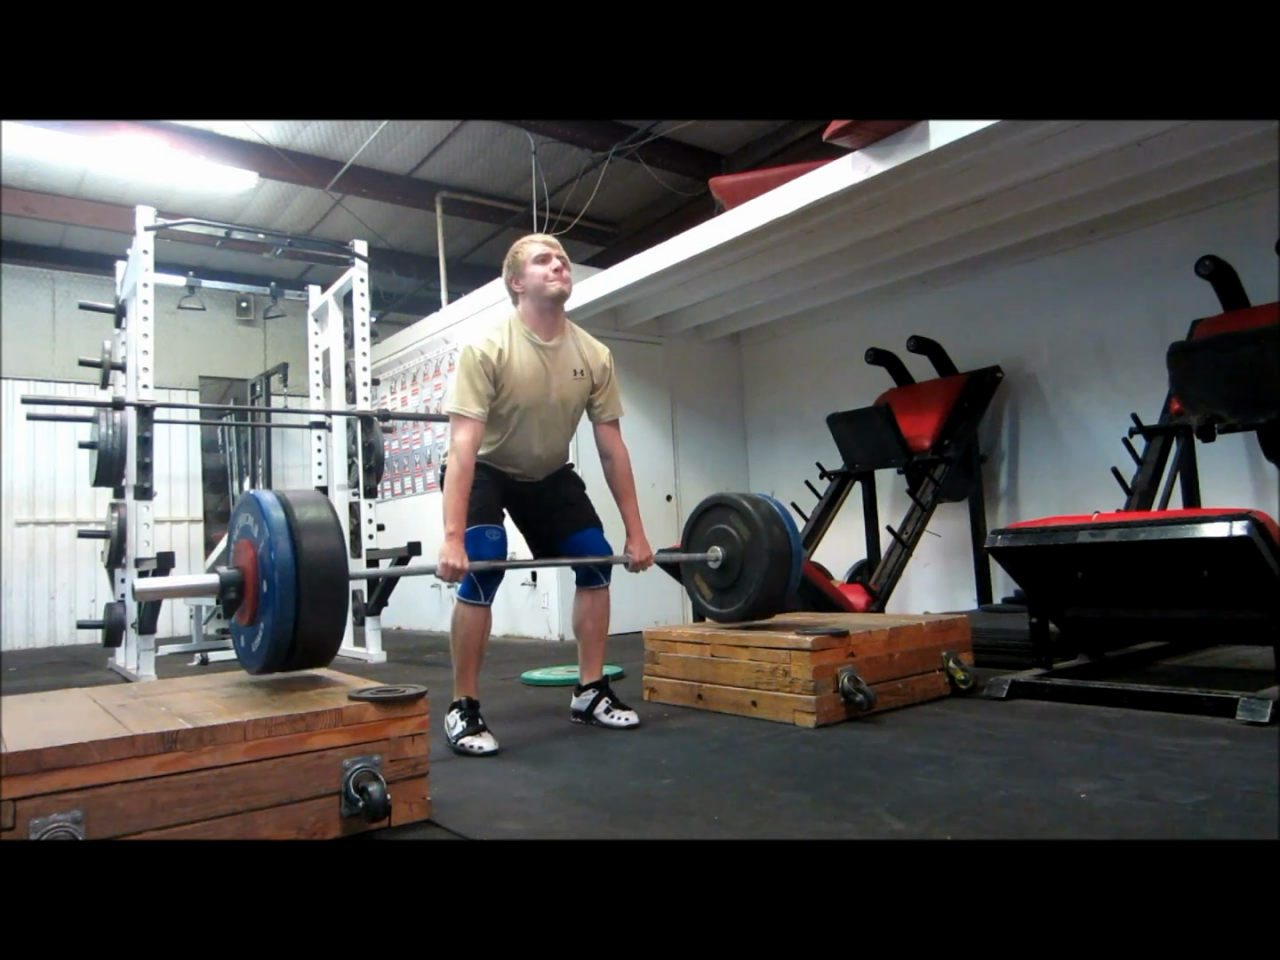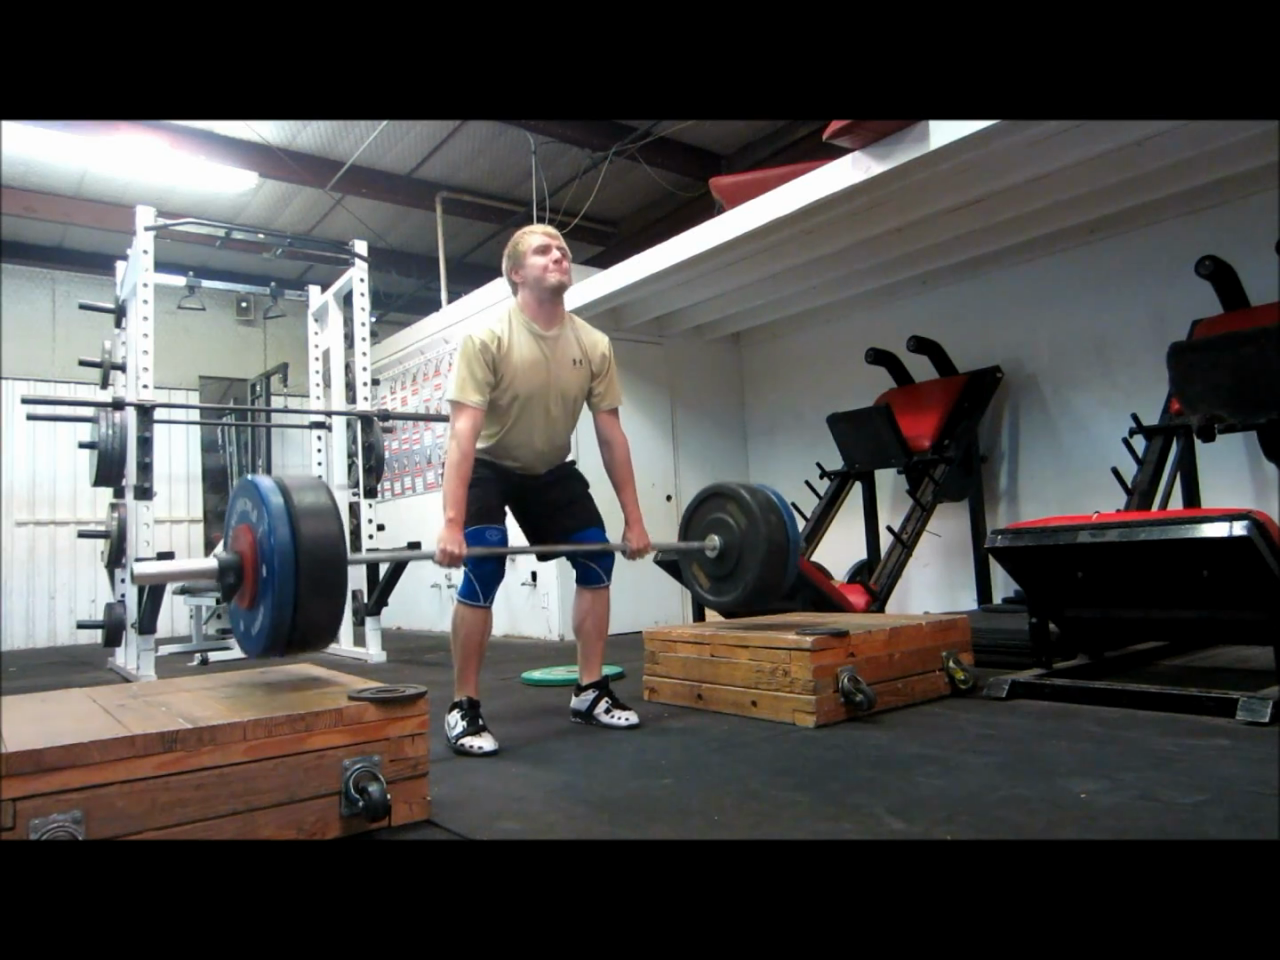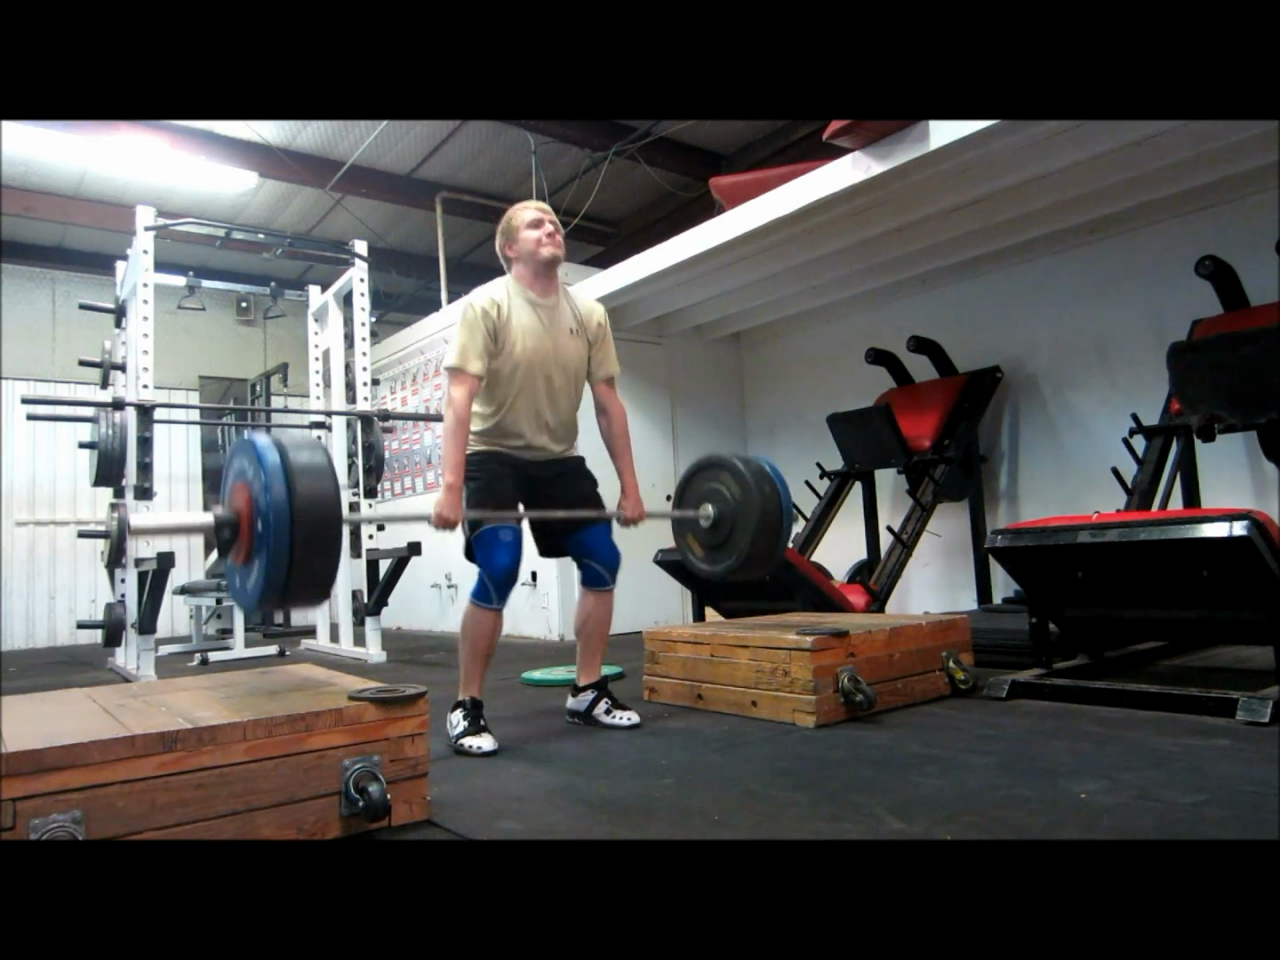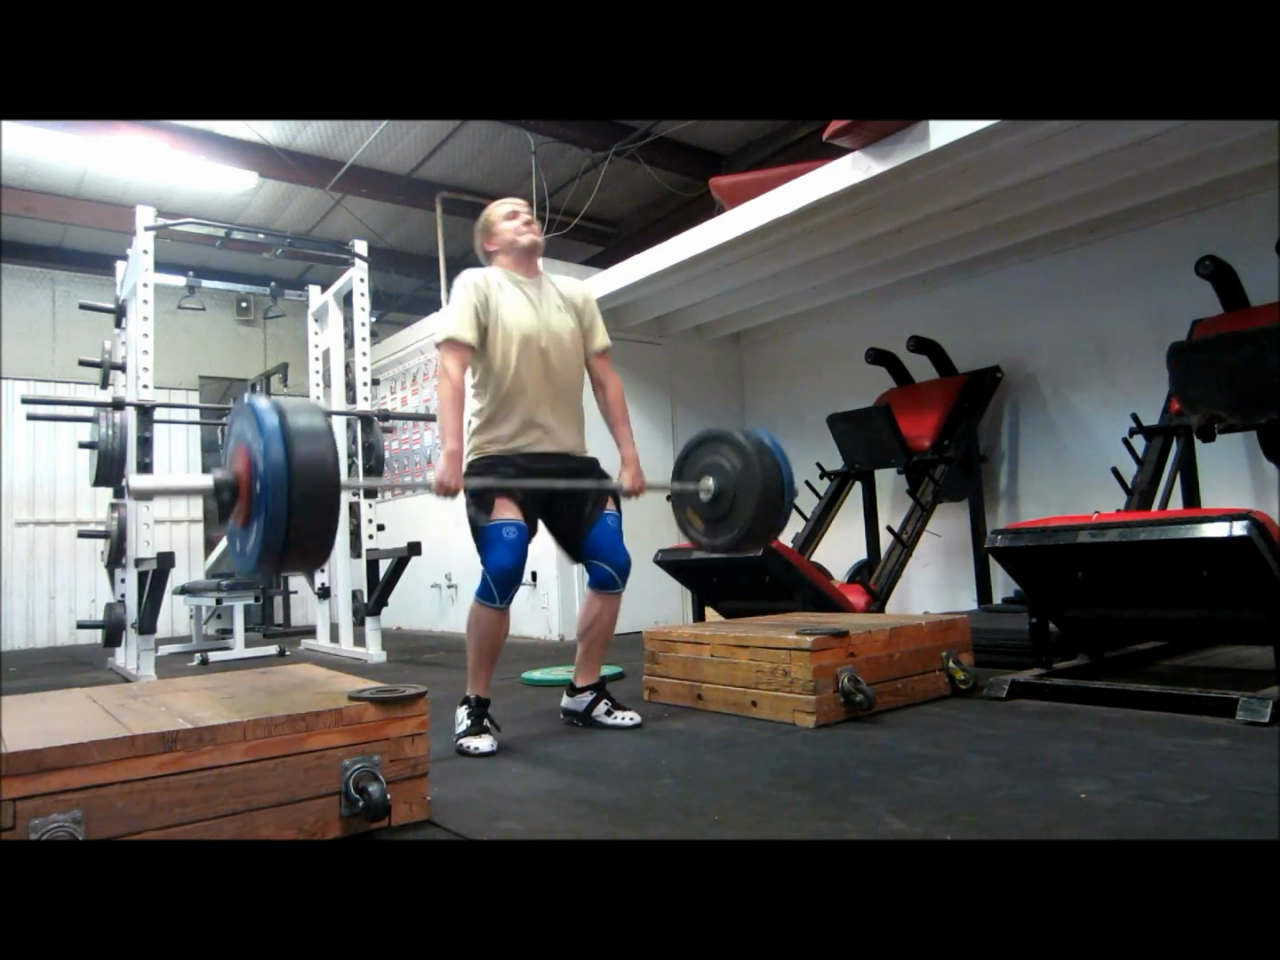
dt=0.1s
person 1, frame 1
left shoulder: (593, 355)
right shoulder: (488, 348)
left elbow: (612, 446)
right elbow: (464, 444)
left wrist: (636, 533)
right wrist: (452, 537)
left hip: (547, 473)
right hip: (484, 470)
left knee: (596, 558)
right knee: (482, 567)
left ankle: (591, 692)
right ankle: (463, 710)
person 1, frame 2
left shoulder: (593, 344)
right shoulder: (490, 336)
left elbow: (610, 433)
right elbow: (464, 431)
left wrist: (632, 516)
right wrist: (453, 523)
left hip: (548, 466)
right hip: (488, 465)
left knee: (596, 559)
right knee: (484, 568)
left ankle: (590, 691)
right ankle: (464, 710)
person 1, frame 3
left shoulder: (589, 315)
right shoulder: (486, 306)
left elbow: (609, 405)
right elbow: (460, 399)
left wrist: (629, 488)
right wrist: (451, 487)
left hip: (557, 458)
right hip: (493, 456)
left knee: (601, 560)
right knee: (499, 567)
left ankle: (588, 692)
right ankle: (466, 708)
person 1, frame 4
left shoulder: (575, 294)
right shoulder: (476, 286)
left elbow: (604, 374)
right elbow: (453, 369)
left wrist: (629, 454)
right wrist: (451, 452)
left hip: (568, 453)
right hip: (502, 456)
left knee: (612, 563)
right knee: (504, 566)
left ankle: (584, 693)
right ankle: (474, 707)
